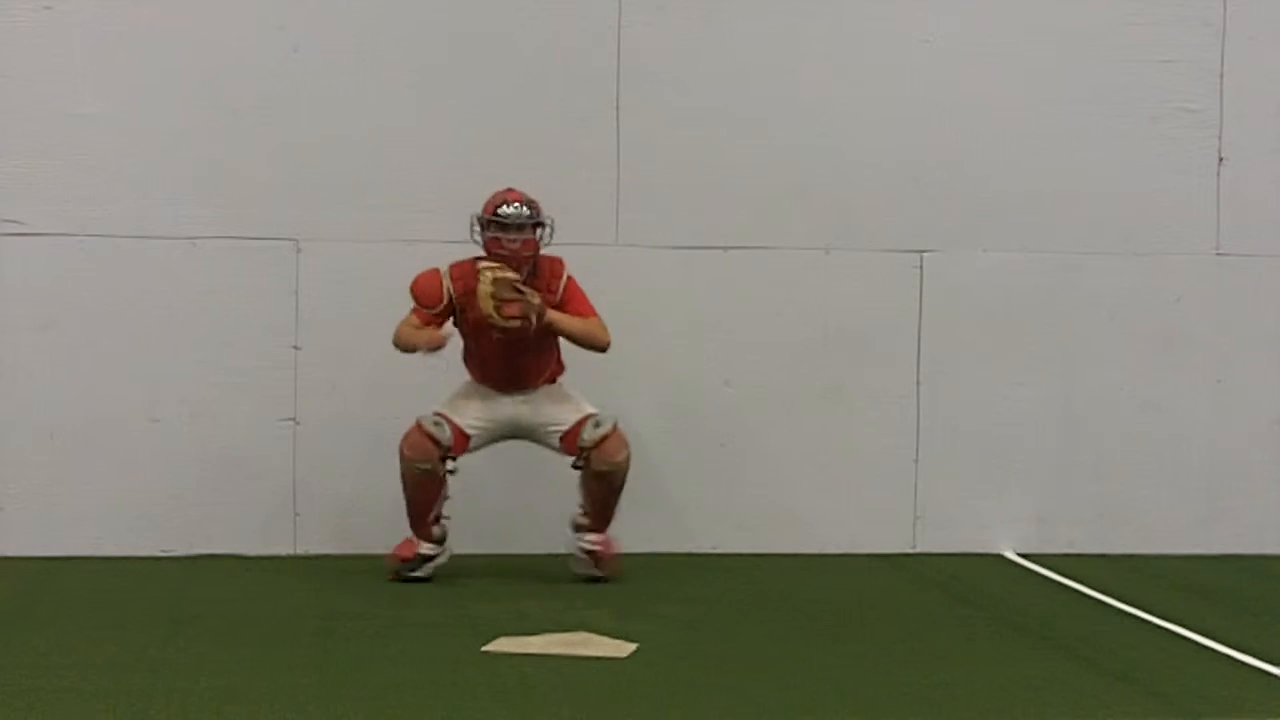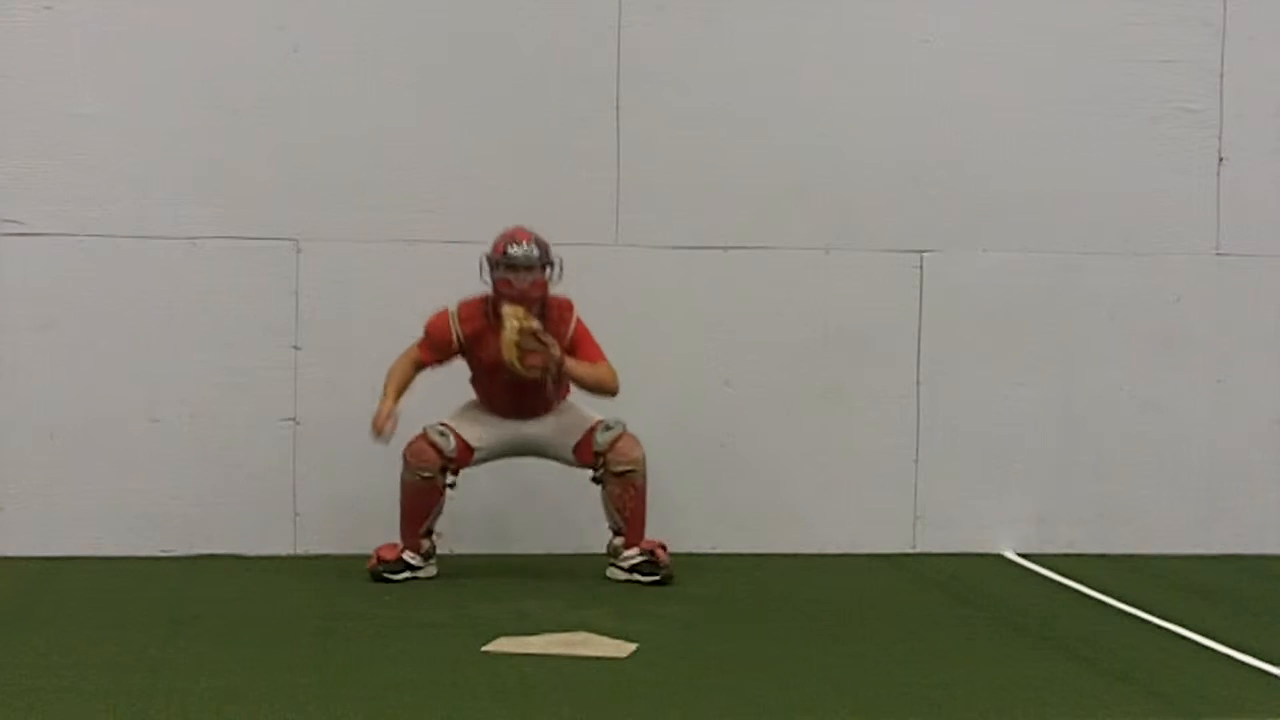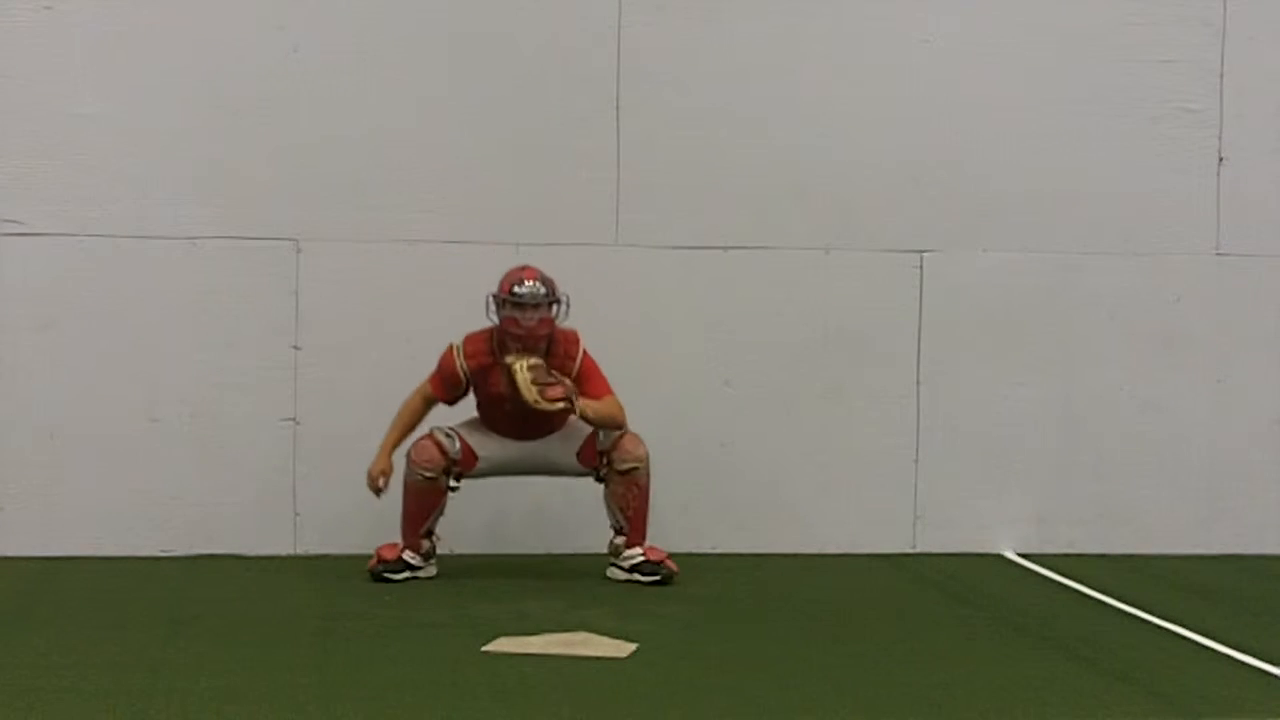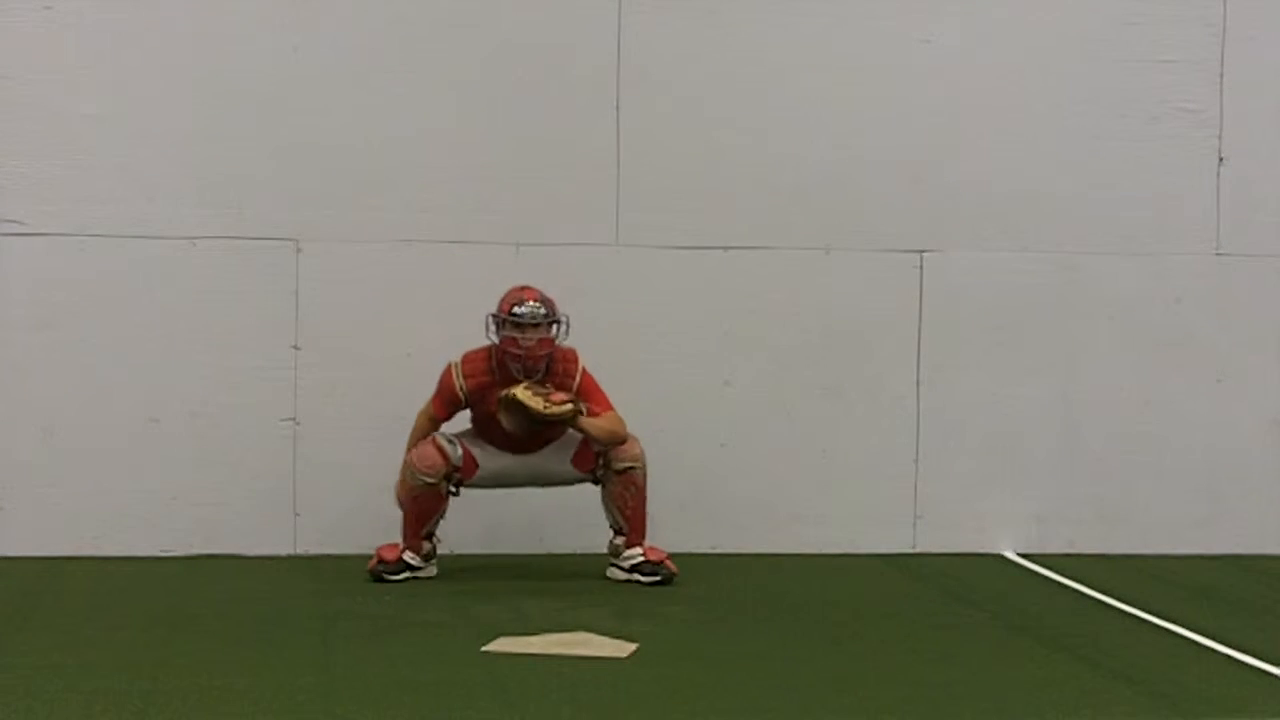
dt=0.2s
person 1, frame 1
left shoulder: (555, 277)
right shoulder: (458, 279)
left elbow: (601, 339)
right elbow: (403, 335)
left wrist: (545, 314)
right wrist: (423, 337)
left hip: (544, 396)
right hip: (483, 396)
left knee: (611, 447)
right knee: (418, 447)
left ankle: (590, 537)
right ankle: (428, 543)
person 1, frame 2
left shoulder: (561, 316)
right shoulder: (468, 317)
left elbow: (609, 383)
right elbow: (411, 359)
left wrist: (562, 363)
right wrist: (388, 403)
left hip: (552, 417)
right hip: (489, 419)
left knee: (625, 450)
right knee: (422, 453)
left ankle: (629, 552)
right ankle: (414, 554)
person 1, frame 3
left shoulder: (569, 350)
right shoulder: (472, 352)
left elbow: (616, 417)
right elbow: (425, 396)
left wrist: (576, 403)
right wrist: (385, 453)
left hip: (556, 439)
right hip: (493, 439)
left knee: (629, 449)
right knee: (425, 455)
left ankle: (629, 553)
right ankle: (415, 554)
person 1, frame 4
left shoulder: (568, 367)
right shoulder: (470, 371)
left elbow: (618, 432)
right elbow: (430, 417)
left wrist: (577, 420)
right wrist: (404, 476)
left hip: (552, 452)
right hip: (490, 454)
left knee: (626, 451)
right knee: (426, 459)
left ankle: (629, 554)
right ankle: (416, 554)
